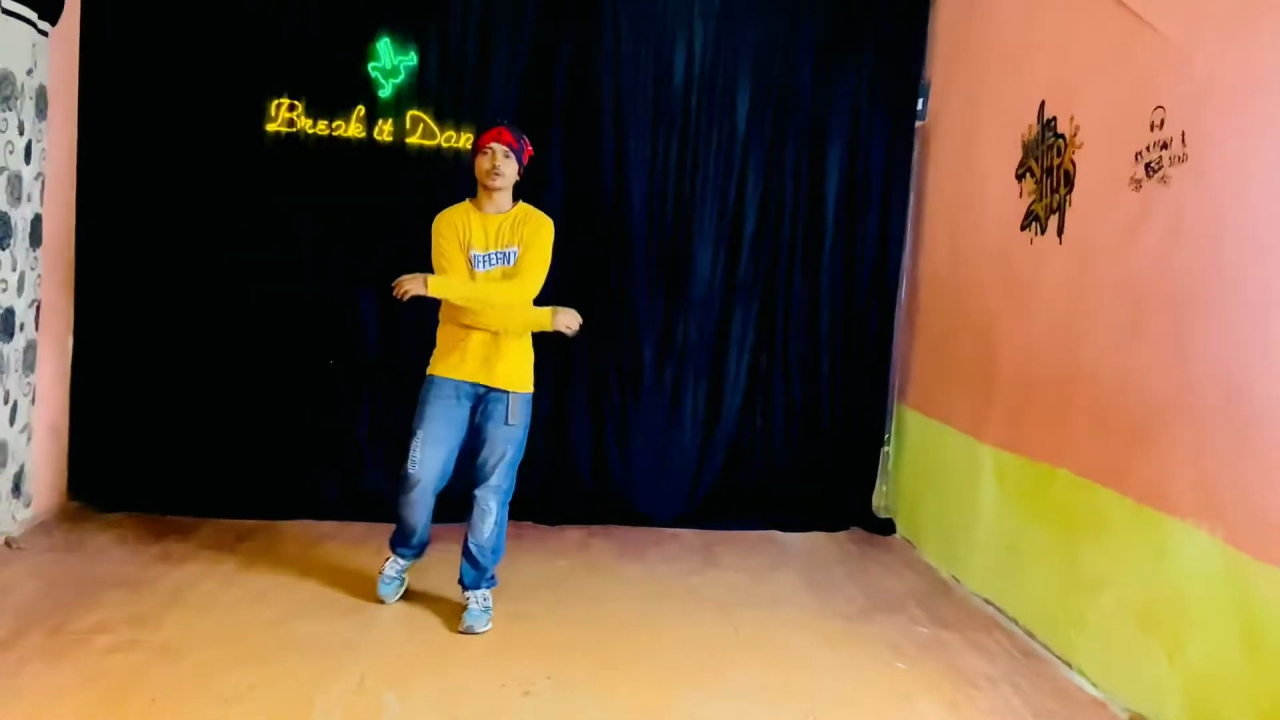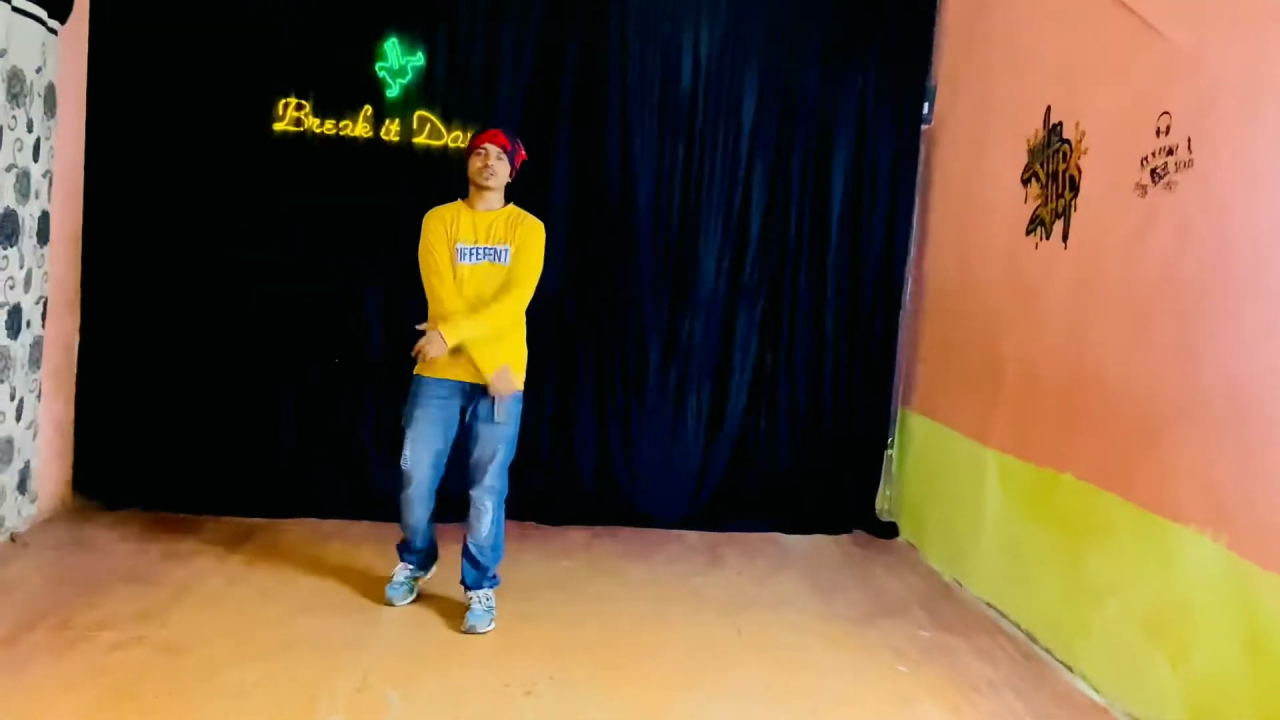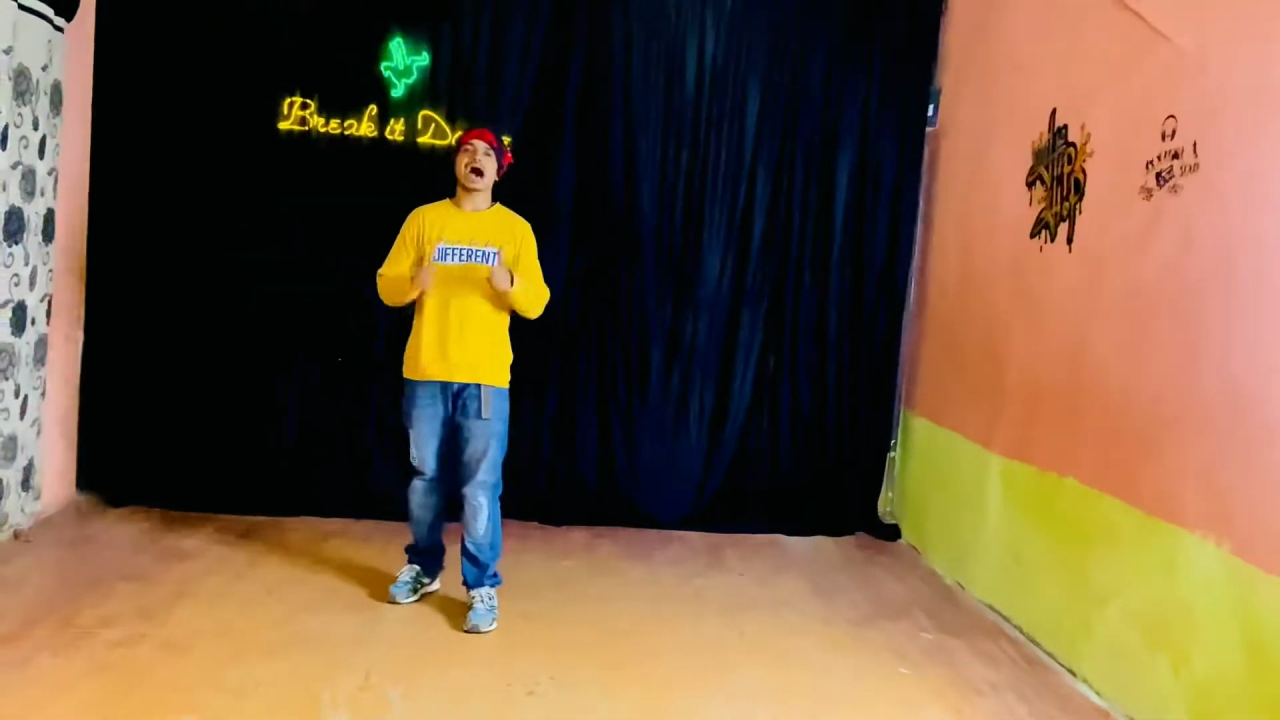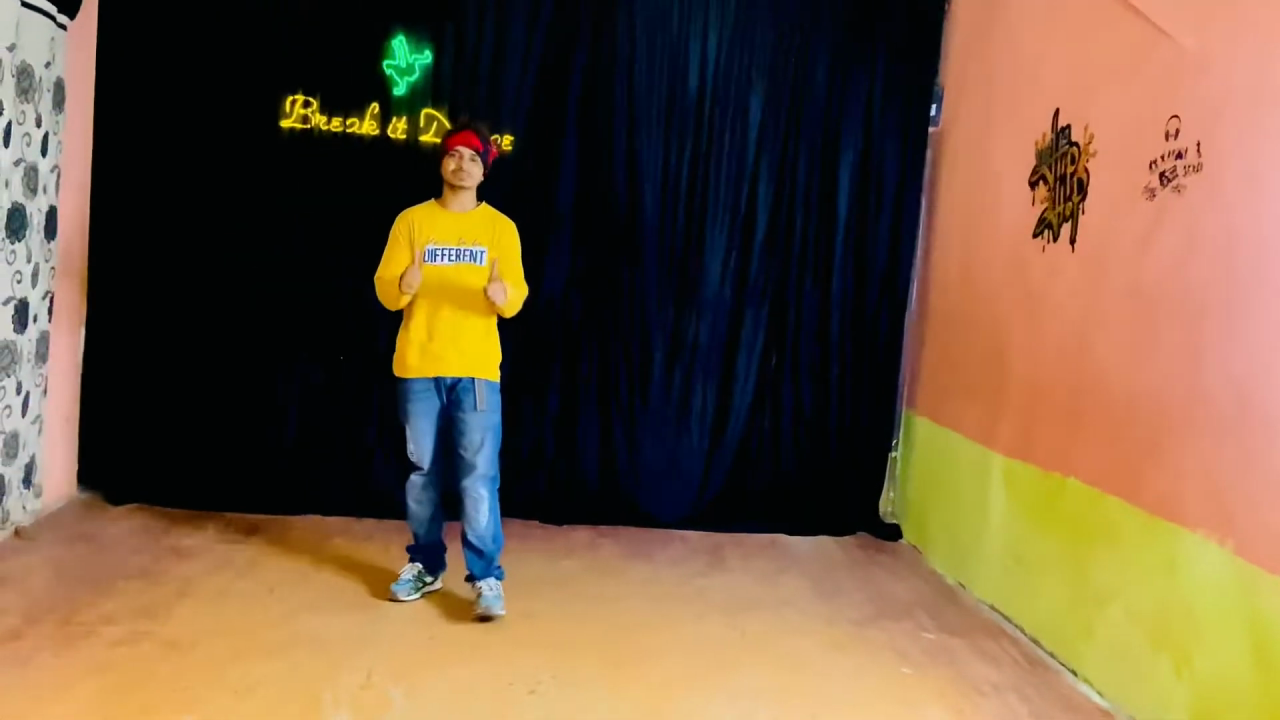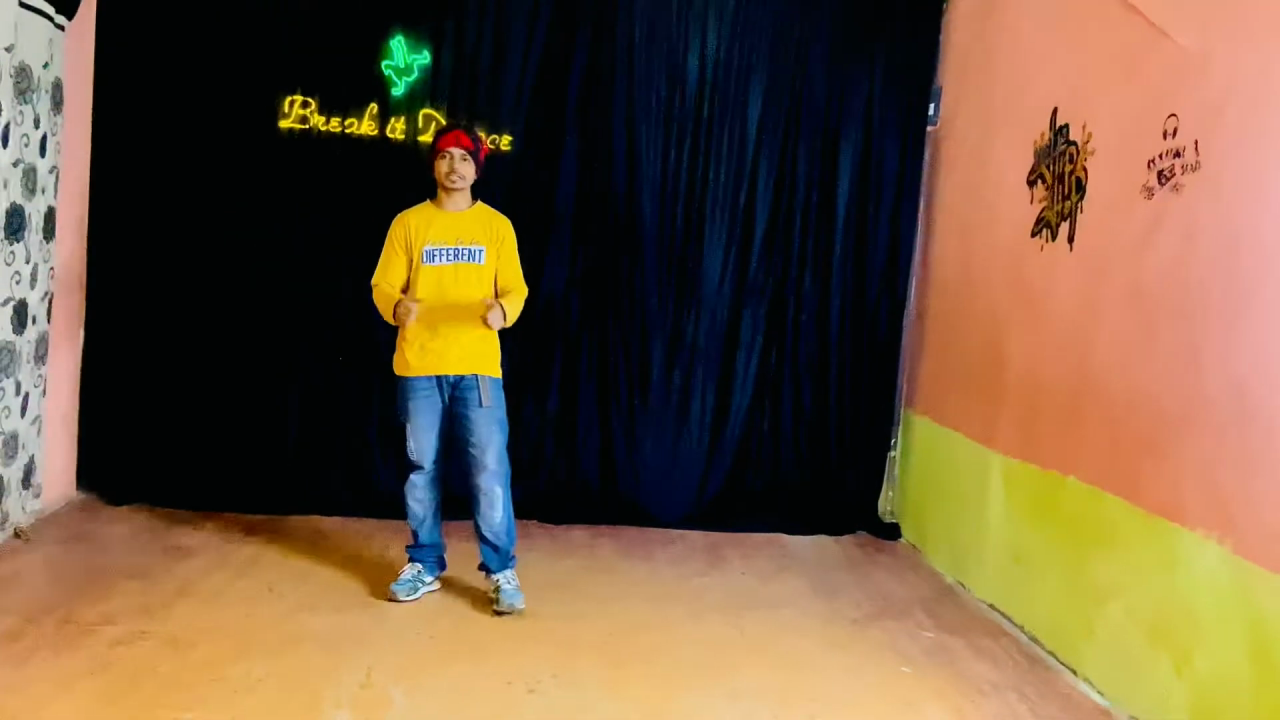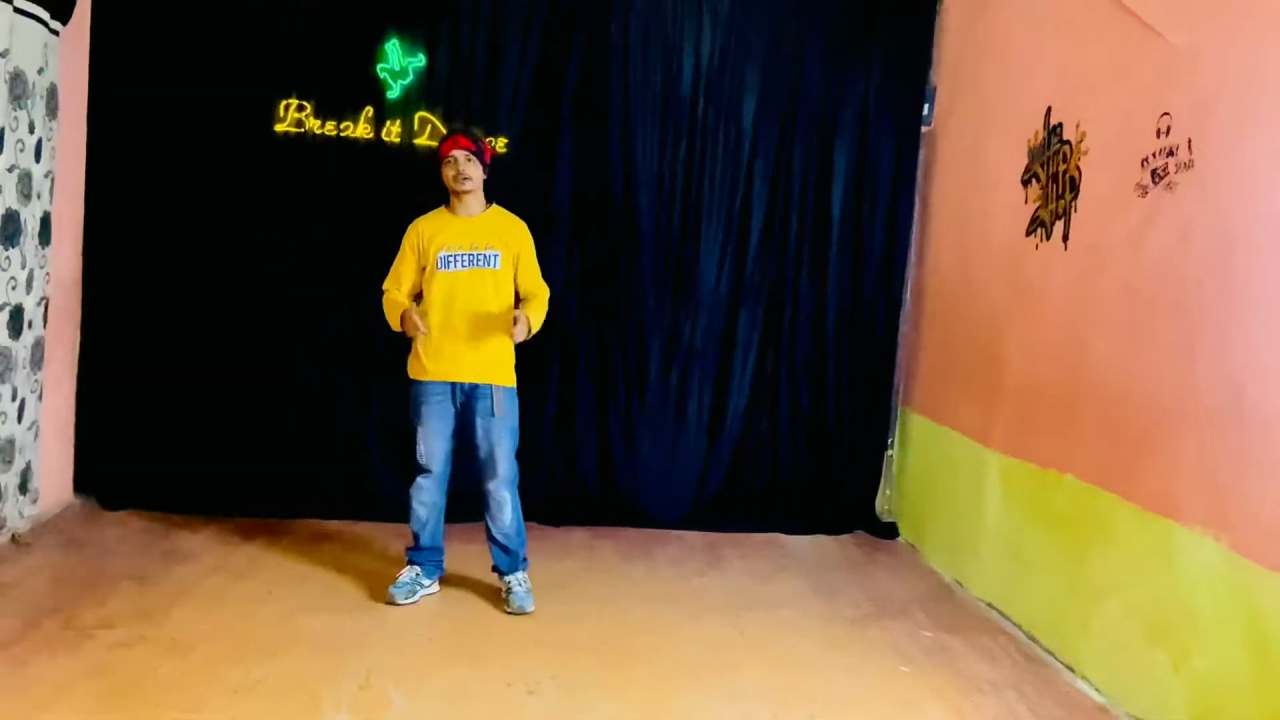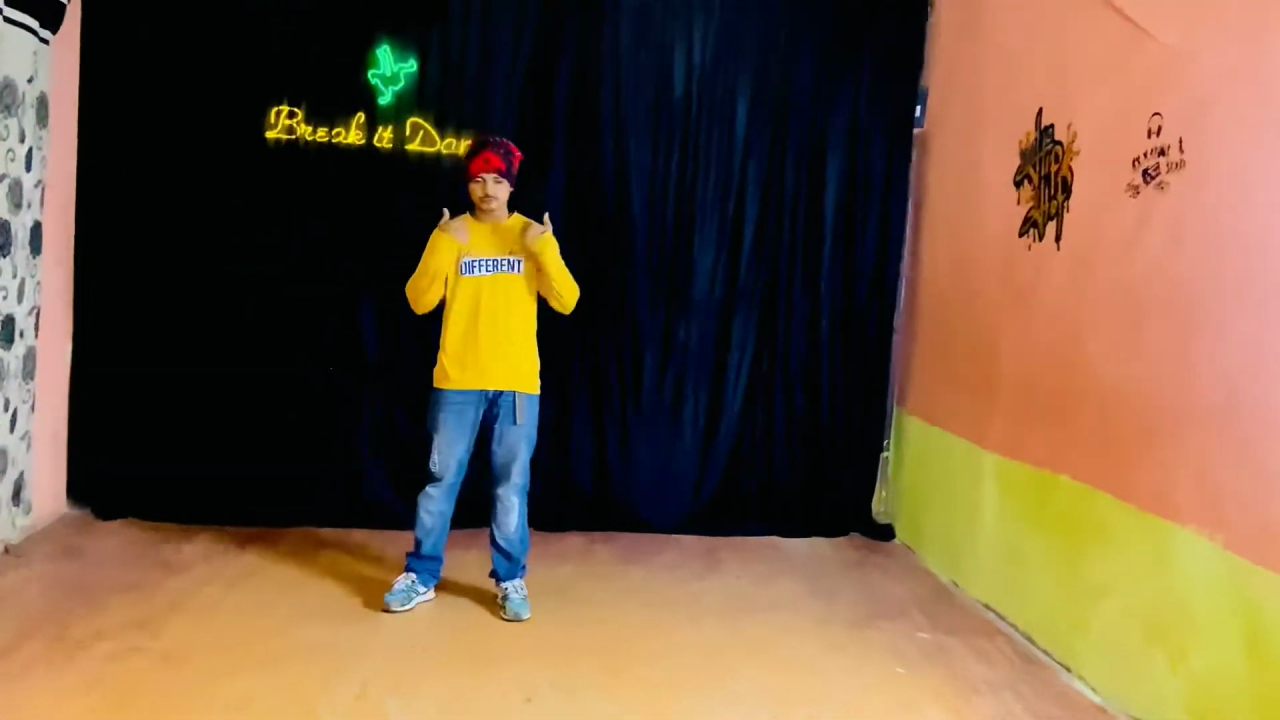
dt=0.3s
person 1, frame 1
left shoulder: (537, 225)
right shoulder: (448, 222)
left elbow: (520, 292)
right elbow: (469, 305)
left wrist: (433, 284)
right wrist: (547, 318)
left hip: (508, 379)
right hip: (450, 372)
left knee: (493, 489)
right knee: (422, 474)
left ankle: (478, 588)
right ankle: (404, 552)
person 1, frame 2
left shoulder: (528, 227)
right shoulder: (439, 220)
left elbow: (515, 299)
right elbow: (443, 297)
left wrist: (452, 331)
right wrist: (485, 360)
left hip: (498, 376)
right hip: (438, 372)
left knee: (487, 486)
right knee: (417, 476)
left ankle: (480, 587)
right ankle: (415, 561)
person 1, frame 3
left shoulder: (515, 229)
right shoulder: (423, 219)
left elbow: (536, 302)
right elbow: (386, 284)
left wrist: (510, 283)
right wrist: (412, 285)
left hip: (485, 374)
right hip: (426, 369)
left knee: (481, 482)
right knee: (426, 475)
left ankle: (483, 587)
right ankle: (423, 566)
person 1, frame 4
left shoulder: (501, 227)
right shoulder: (411, 220)
left elbow: (517, 299)
right elbow: (384, 290)
left wrist: (503, 295)
right wrist: (403, 286)
left hip: (477, 368)
right hip: (418, 367)
left knee: (479, 474)
right knee: (422, 469)
left ankle: (486, 579)
right ankle: (425, 564)
person 1, frame 5
left shoulder: (497, 225)
right shoulder: (408, 223)
left elbow: (515, 292)
right elbow: (382, 287)
left wrist: (502, 311)
right wrist: (398, 308)
left hip: (479, 367)
right hip: (419, 367)
left knee: (490, 469)
right knee: (423, 468)
left ankle: (501, 570)
right ankle: (425, 564)
person 1, frame 6
left shoulder: (513, 229)
right shoulder: (423, 229)
left elbow: (539, 296)
right elbow: (393, 295)
left wrist: (527, 317)
right wrist: (404, 317)
left hip: (493, 374)
right hip: (434, 373)
left knee: (501, 475)
right knee: (430, 471)
left ankle: (512, 571)
right ankle: (424, 568)
person 1, frame 7
left shoulder: (534, 233)
right shoulder: (449, 233)
left elbow: (567, 302)
right elbow: (419, 301)
left wrist: (545, 253)
right wrist: (446, 249)
left hip: (518, 382)
right hip: (458, 380)
left knee: (512, 483)
right knee: (442, 478)
left ankle: (511, 579)
right ankle: (421, 575)
